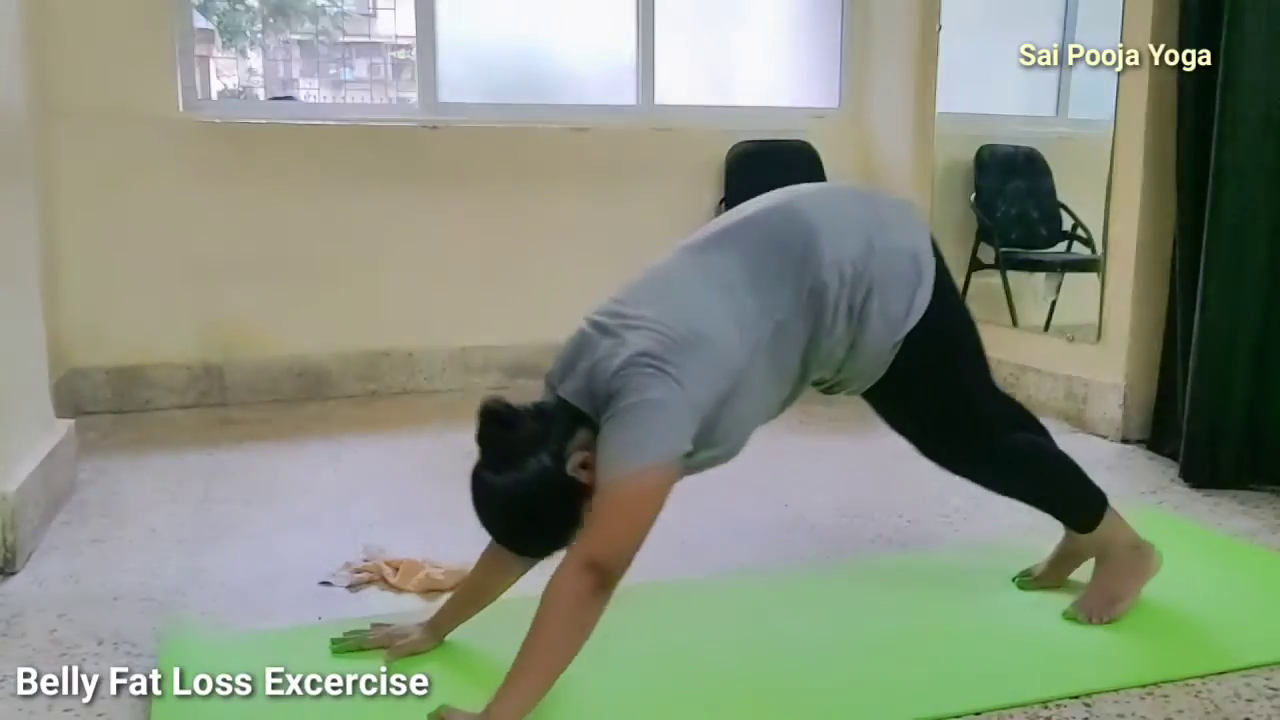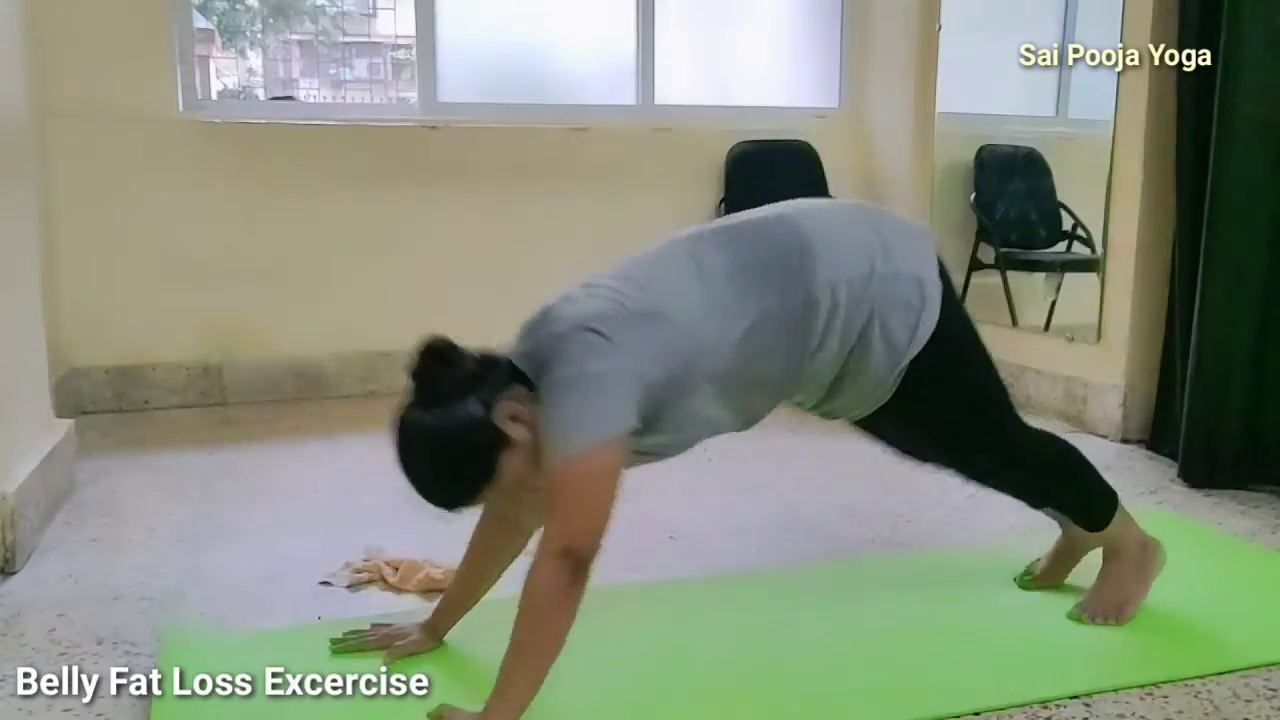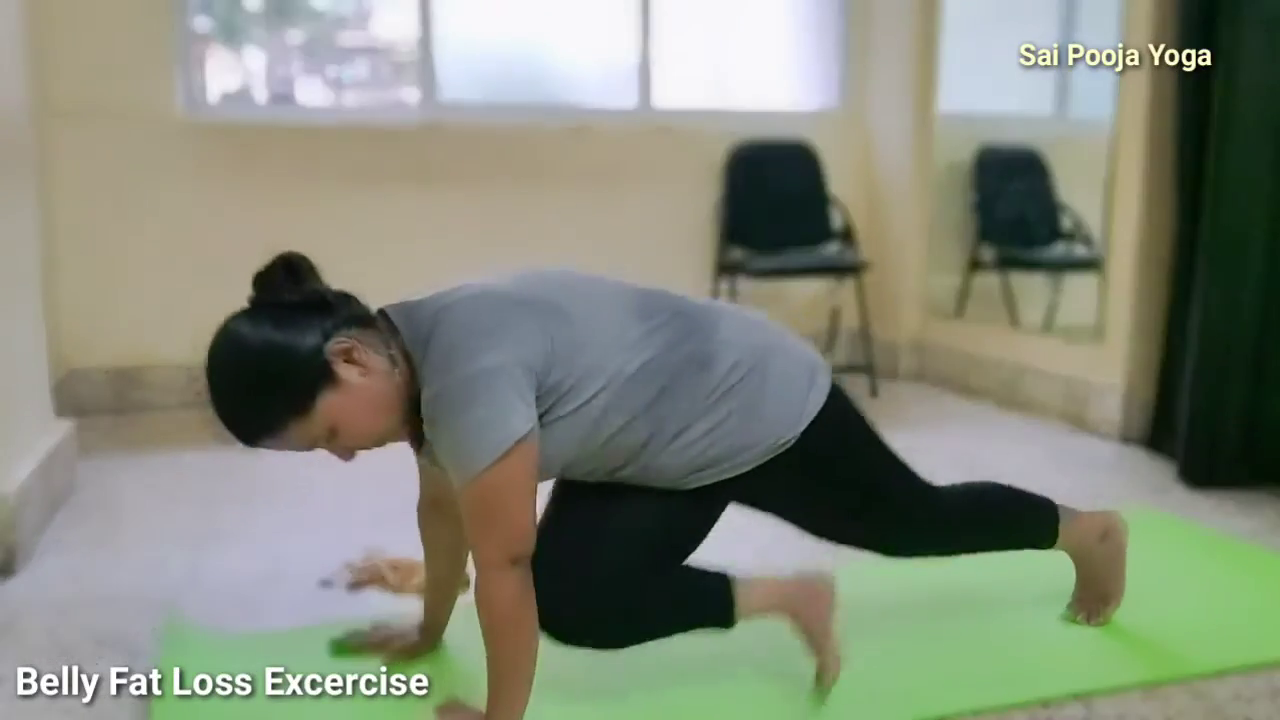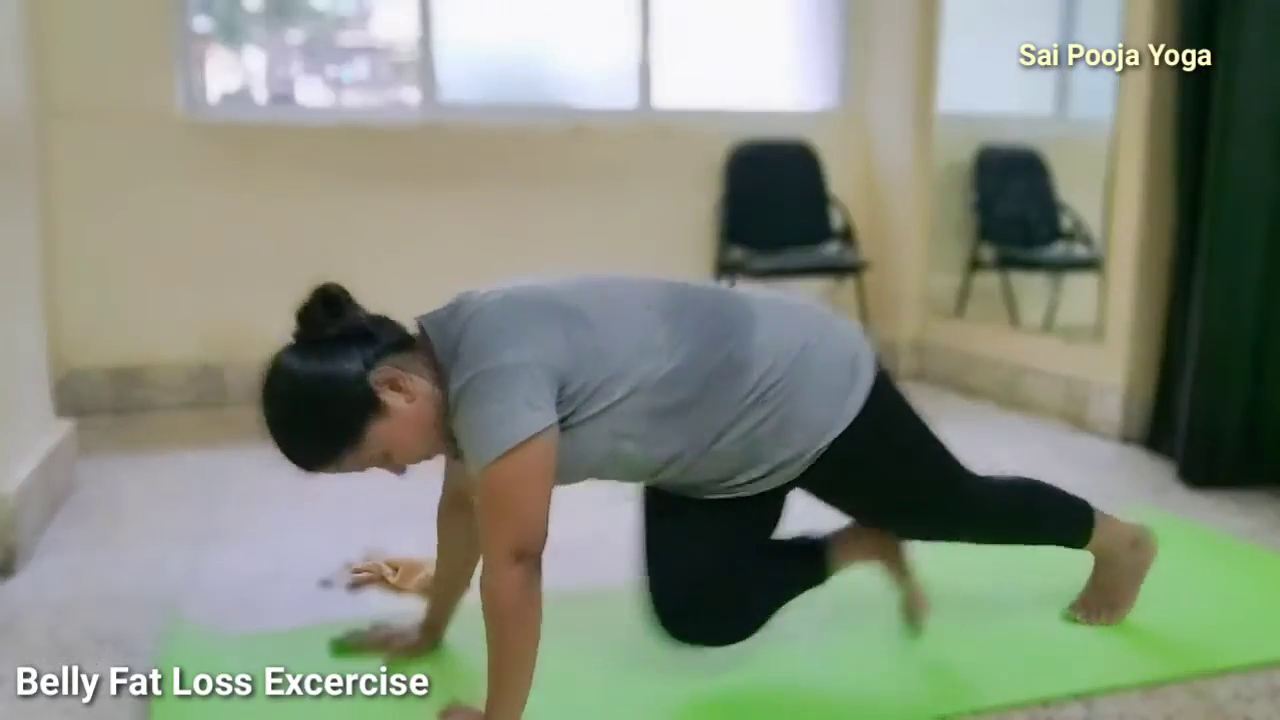
dt=0.5s
person 1, frame 1
left shoulder: (648, 402)
right shoulder: (569, 407)
left elbow: (591, 572)
right elbow: (528, 531)
right wrist: (434, 626)
left hip: (872, 267)
right hip: (809, 249)
left knee: (971, 433)
right knee: (968, 422)
left ankle: (1123, 546)
right ankle: (1081, 534)
person 1, frame 2
left shoulder: (586, 378)
right shoulder: (523, 376)
left elbow: (564, 560)
right elbow: (512, 513)
right wrist: (433, 626)
left hip: (873, 294)
right hip: (815, 265)
left knee: (991, 440)
right knee: (945, 446)
left ankle: (1131, 546)
right ankle: (1077, 521)
person 1, frame 3
left shoulder: (466, 367)
right shoulder: (406, 360)
left elbow: (505, 564)
right elbow: (443, 504)
right wrist: (428, 631)
left hip: (756, 407)
right hip: (652, 449)
left knee: (912, 521)
right knee: (572, 604)
left ankle: (1088, 532)
right ankle: (783, 598)
person 1, frame 4
left shoulder: (490, 372)
right shoulder: (442, 363)
left elbow: (514, 557)
right elbow: (464, 506)
right wrist: (429, 629)
left hip: (801, 394)
left knee: (954, 500)
right knee: (695, 614)
left ankle: (1118, 540)
right ankle: (865, 540)
